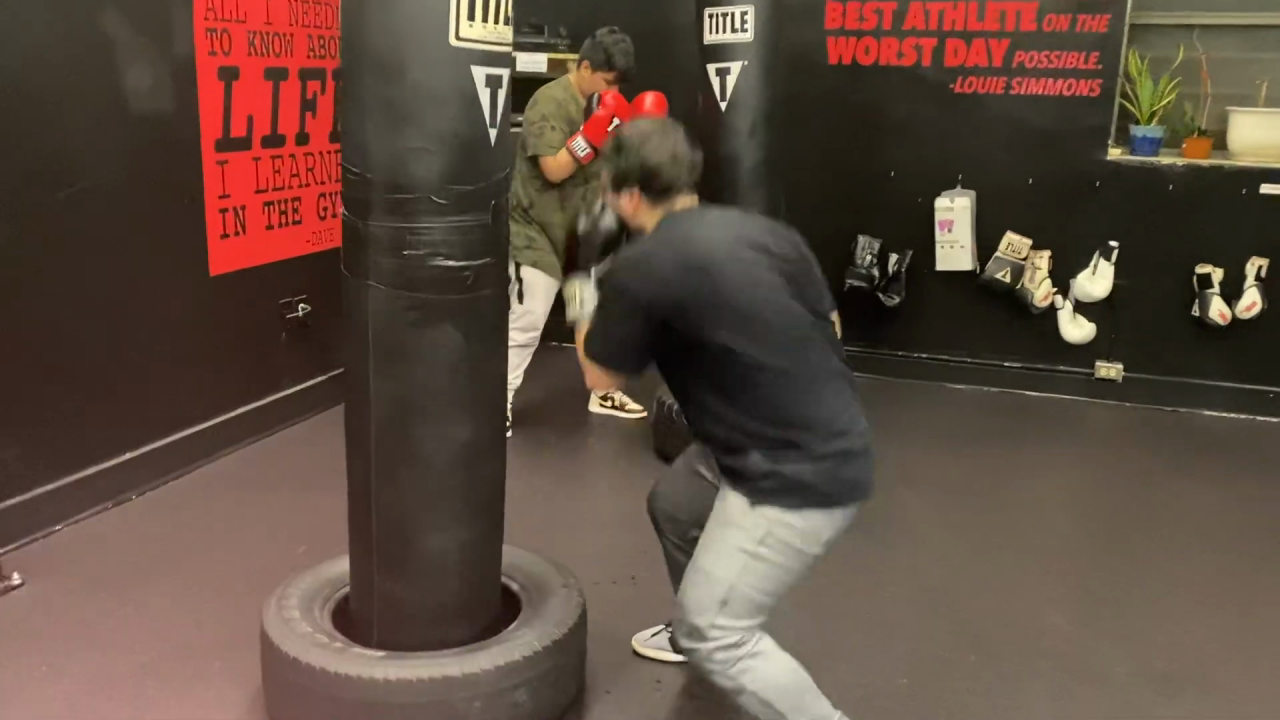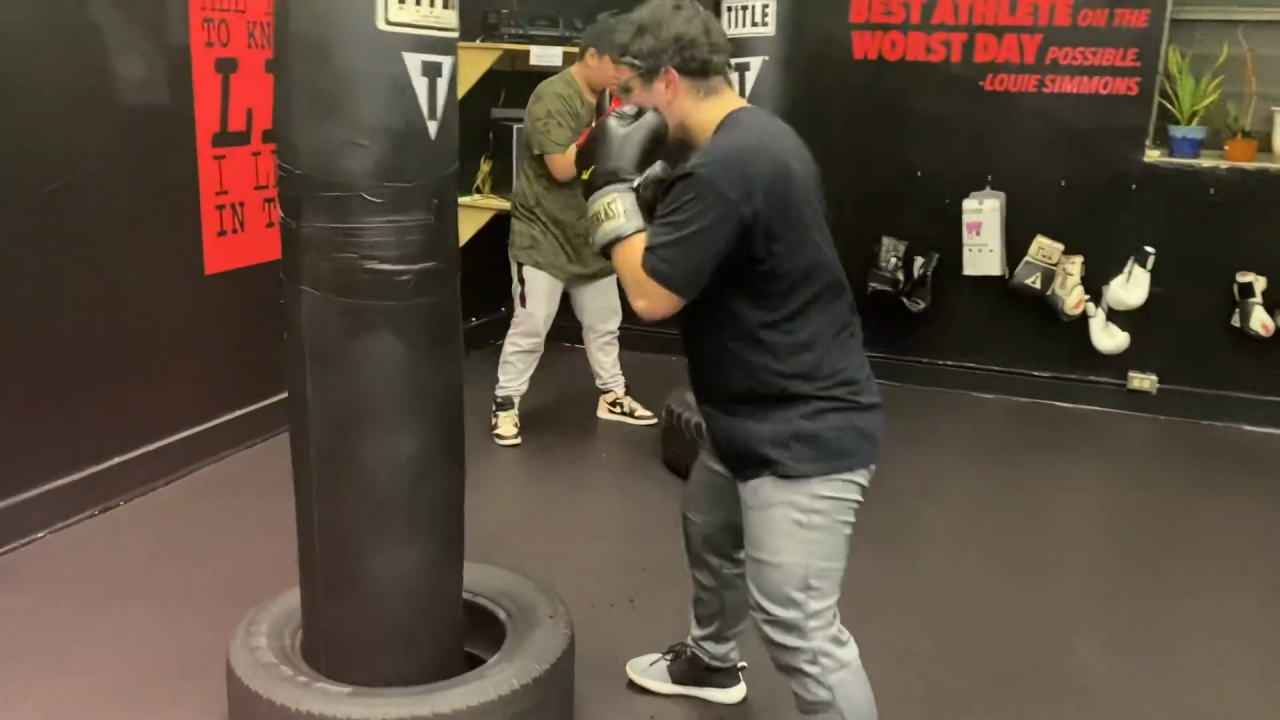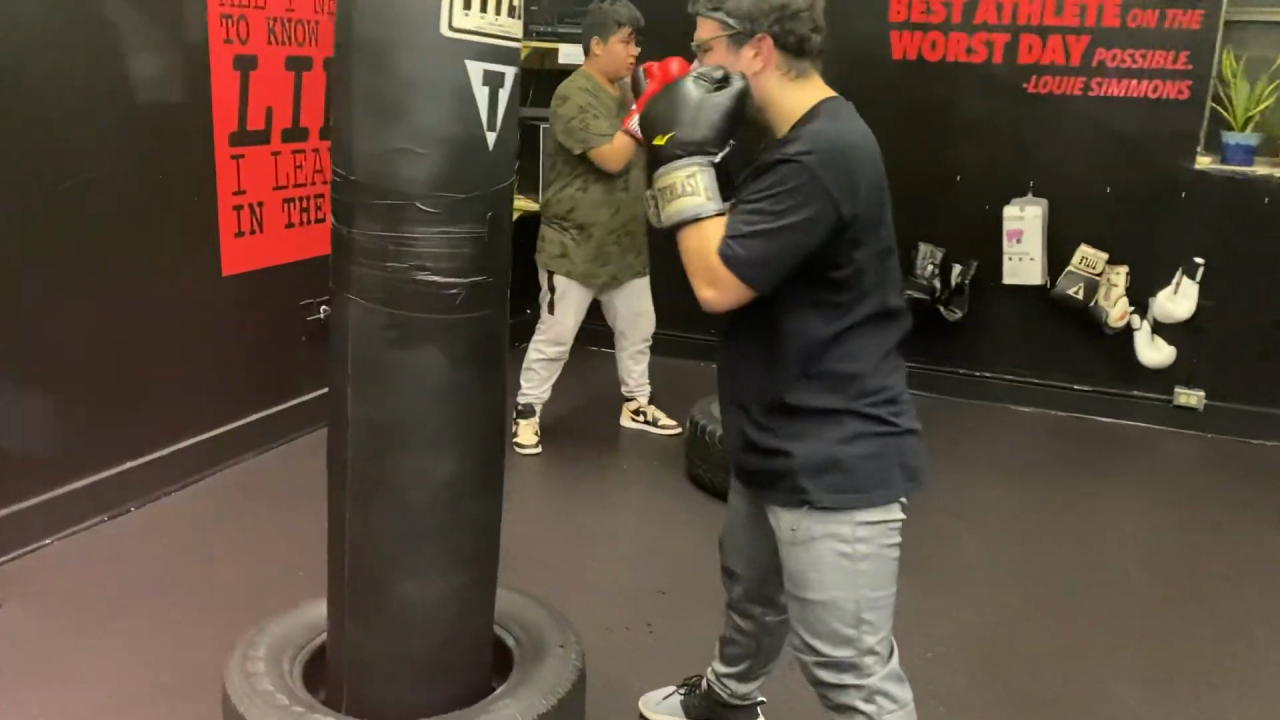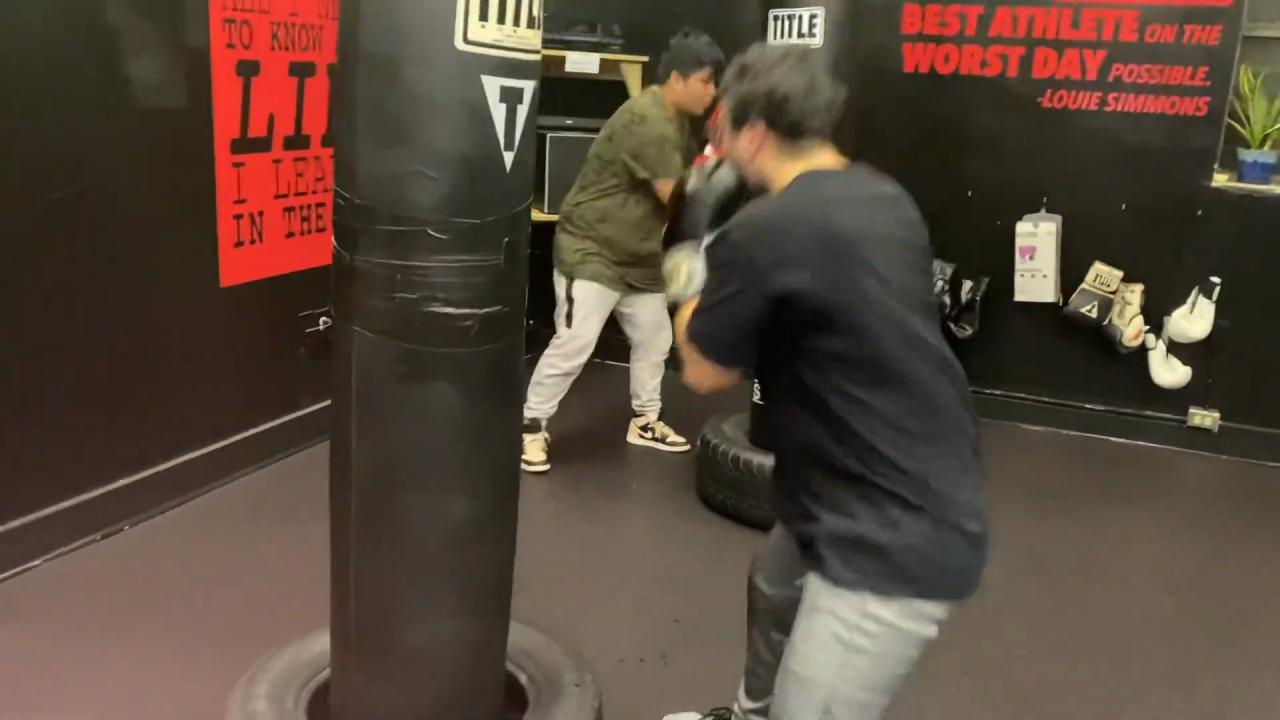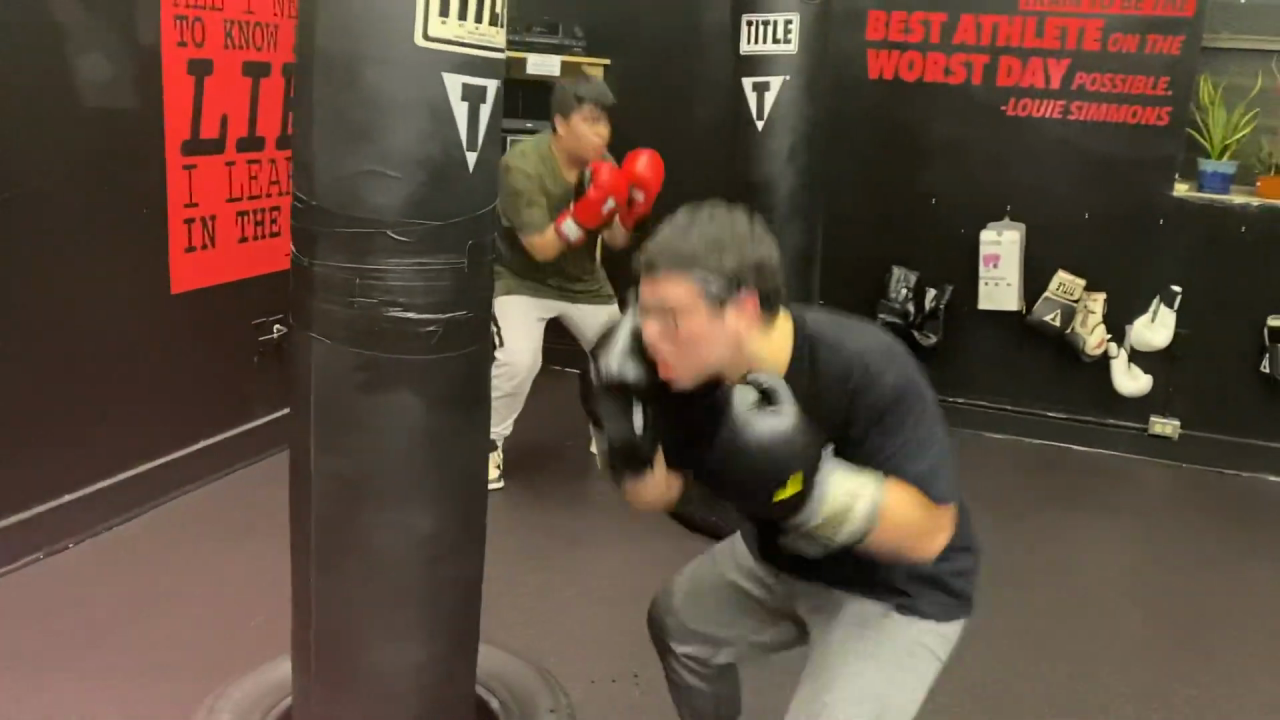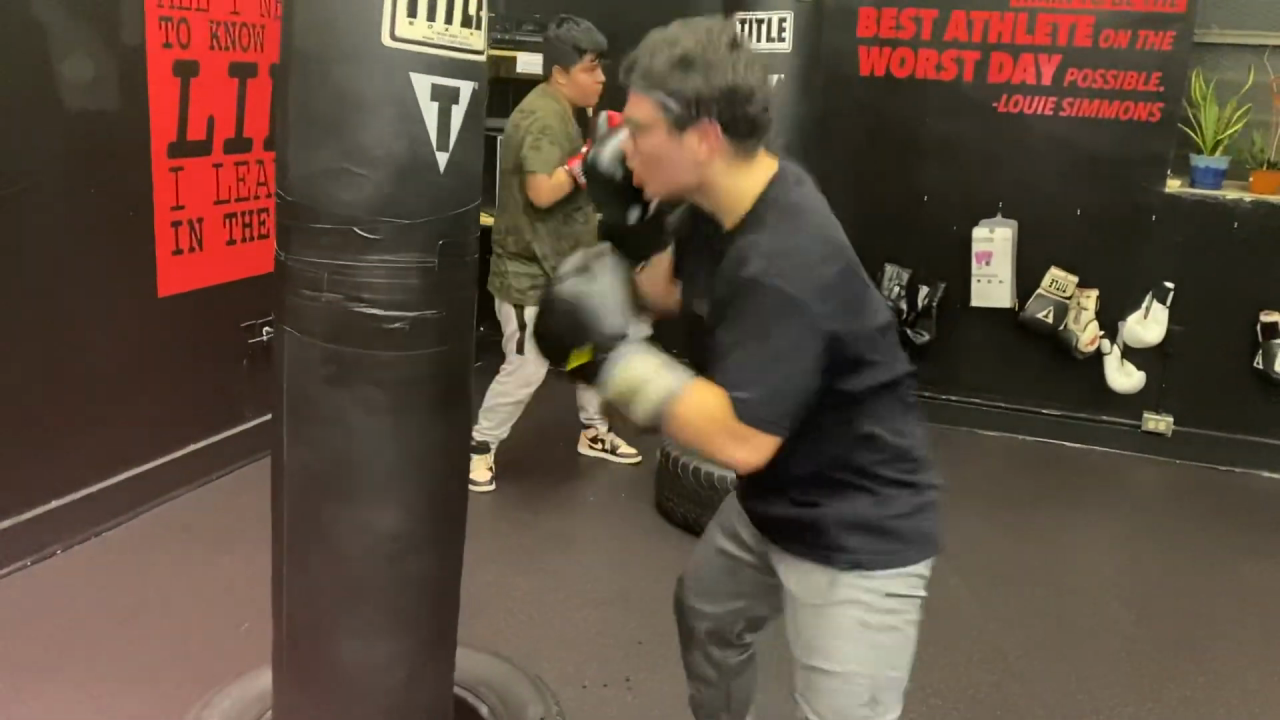
dt=0.5s
person 1, frame 1
left shoulder: (644, 270)
right shoulder: (766, 232)
left elbow: (599, 372)
right elbow: (827, 324)
left wrist: (585, 276)
left hip: (800, 473)
right hip: (811, 439)
left knee: (710, 633)
right knee: (672, 505)
right ankle: (701, 626)
person 1, frame 2
left shoulder: (722, 168)
right shoulder: (762, 137)
left elbow: (652, 297)
left wrist: (613, 184)
right wrist: (652, 197)
left hip: (807, 432)
right hip: (756, 415)
left knee: (798, 628)
right knee: (710, 525)
right ankle: (711, 659)
person 1, frame 3
left shoulder: (822, 156)
right shoulder: (817, 135)
left elbow: (716, 283)
right elbow: (741, 250)
left wrist: (684, 157)
right wrist: (687, 154)
left hip: (836, 461)
right hip: (782, 441)
right knee: (751, 580)
person 1, frame 4
left shoulder: (763, 229)
right shoulder: (883, 197)
left elbow: (704, 371)
left hip: (901, 534)
right hip: (899, 500)
right knee: (773, 594)
person 1, frame 5
left shoulder: (869, 370)
right shoulder: (693, 374)
left elbow: (926, 531)
right elbow: (650, 493)
left wrist: (805, 481)
right wrist: (620, 413)
left hip: (901, 588)
right knee: (681, 623)
person 1, frame 6
left shoulder: (779, 267)
right shoulder: (759, 183)
left elbow: (742, 443)
right elbow: (664, 285)
left wrist: (614, 356)
left hip: (860, 525)
right hip: (775, 500)
right knee: (709, 610)
person 2, frame 1
left shoulder: (601, 102)
right shoulder: (549, 102)
right elbow: (553, 171)
right wrist: (595, 129)
right hip: (539, 237)
right knee: (524, 325)
left ankle: (604, 391)
right ankle: (499, 401)
person 2, frame 2
left shoulder: (607, 99)
right shoulder: (552, 97)
right elbow: (563, 168)
left hip: (590, 236)
right hip: (543, 236)
left knee: (604, 322)
right knee: (530, 328)
left ankle: (612, 395)
right ankle: (505, 405)
person 2, frame 3
left shoulder: (627, 89)
right shoulder: (573, 95)
right elbow: (612, 159)
right wrist: (645, 106)
left hip: (624, 240)
right hip: (574, 242)
left knee: (637, 327)
right knee: (555, 336)
left ankle: (636, 403)
right ankle: (526, 412)
person 2, frame 4
left shoulder: (672, 116)
right shoulder: (647, 120)
left elbow: (675, 182)
right elbow: (672, 191)
left hip: (638, 257)
right hip: (591, 250)
left knee: (655, 339)
right knee: (573, 346)
left ankle: (644, 419)
right ankle: (532, 427)
person 2, frame 5
left shoulder: (603, 169)
right shoulder: (522, 167)
left elbow: (617, 240)
right elbow: (541, 249)
left wrist: (634, 205)
right wrist: (588, 212)
left hip: (578, 278)
right hip: (517, 276)
right knee: (517, 361)
right ankle: (489, 445)
person 2, frame 6
left shoulder: (560, 112)
right shoulder: (541, 117)
right elbow: (542, 192)
right wrist: (590, 159)
right hip: (531, 275)
right knee: (525, 371)
left ankle: (594, 431)
right ankle: (480, 445)
